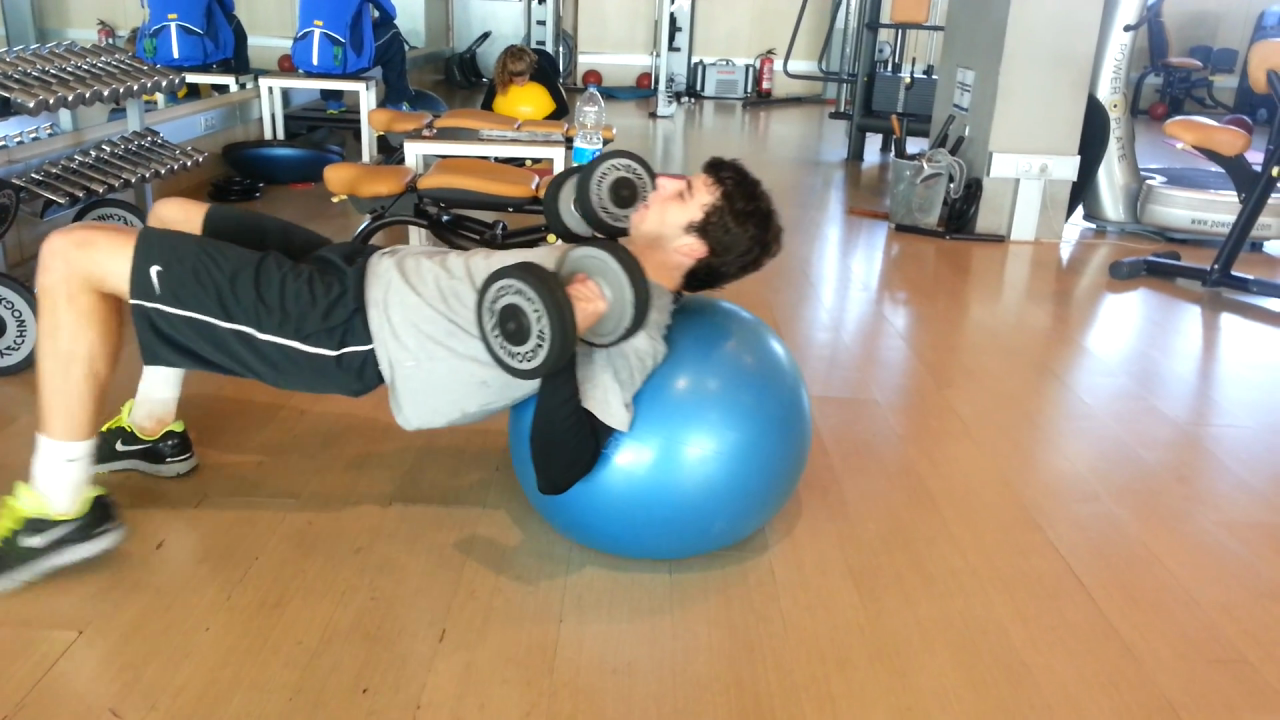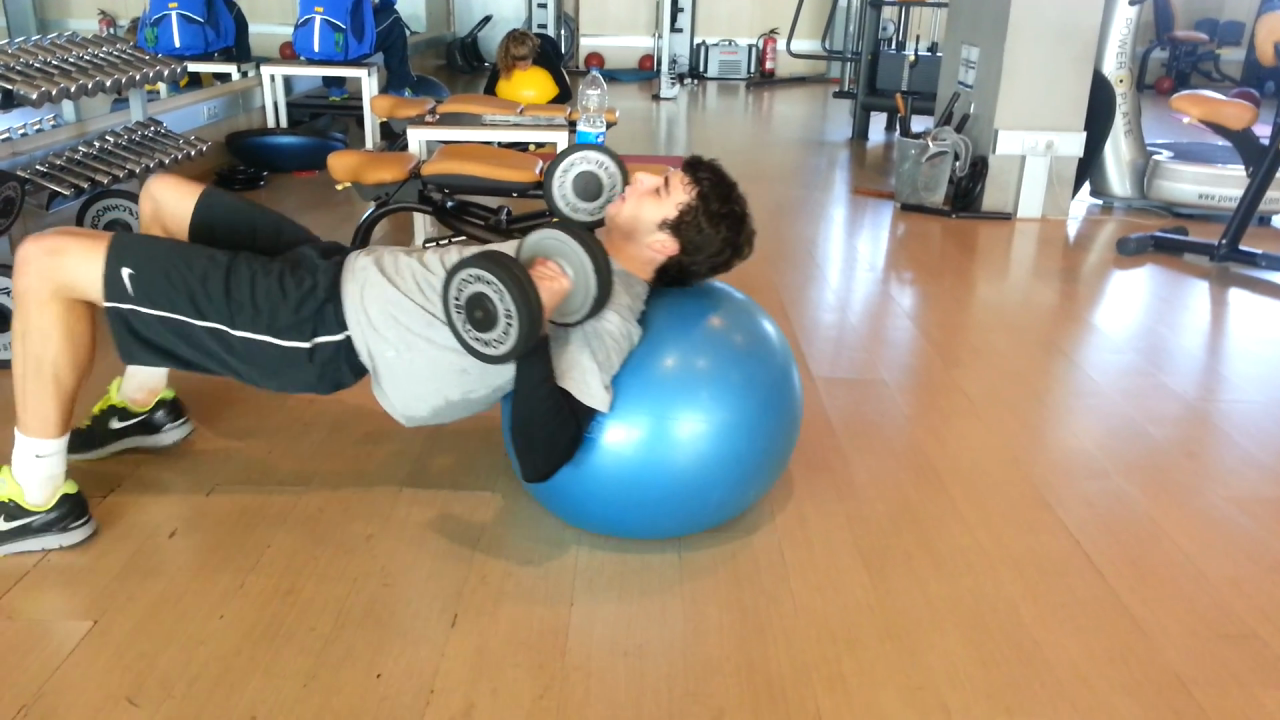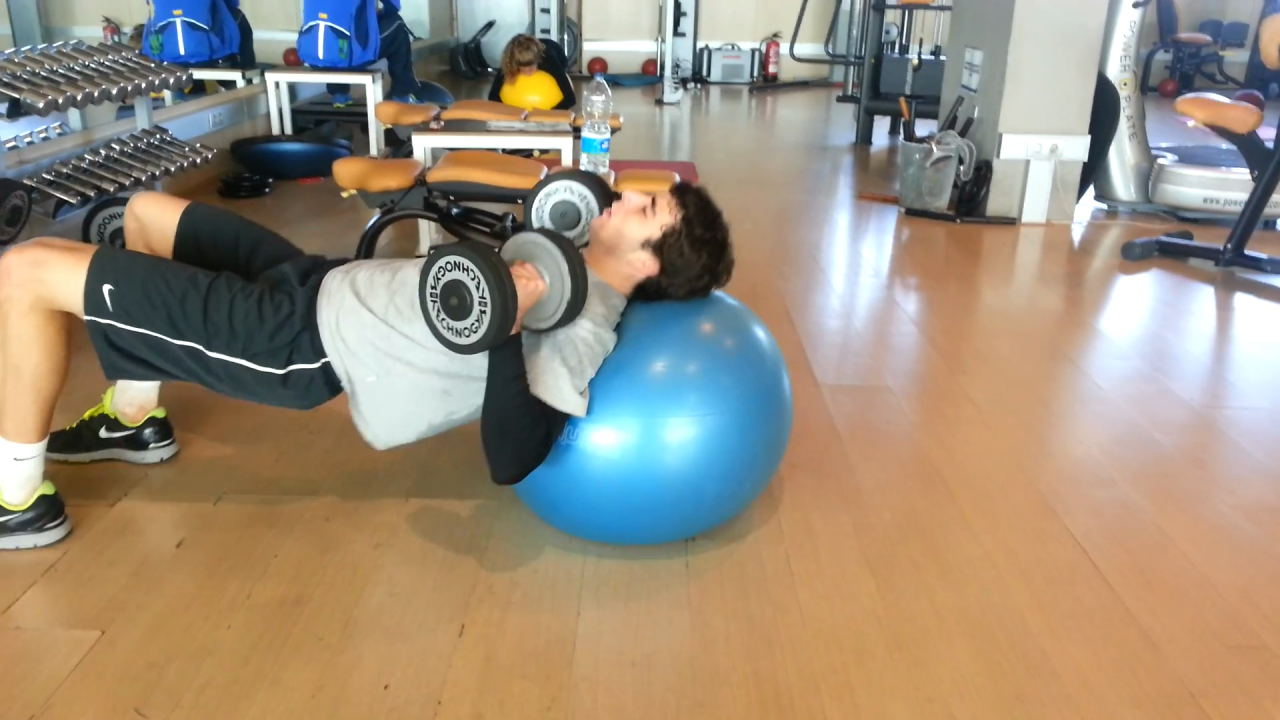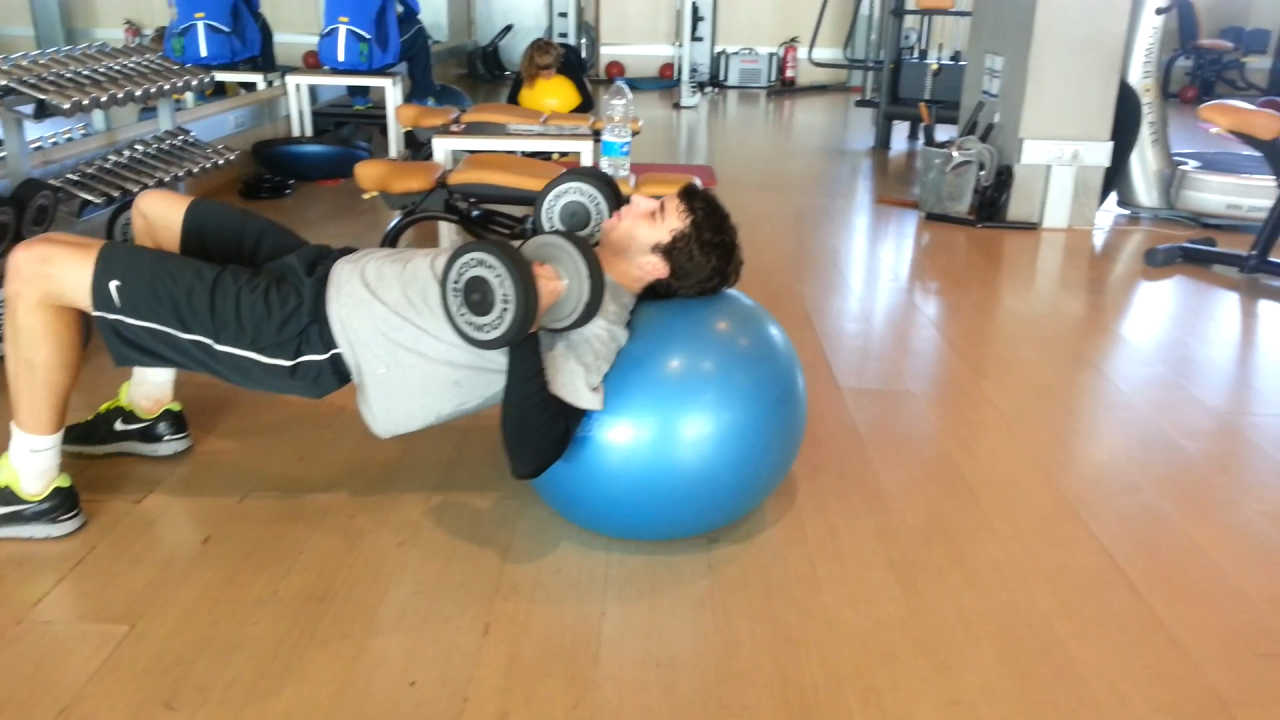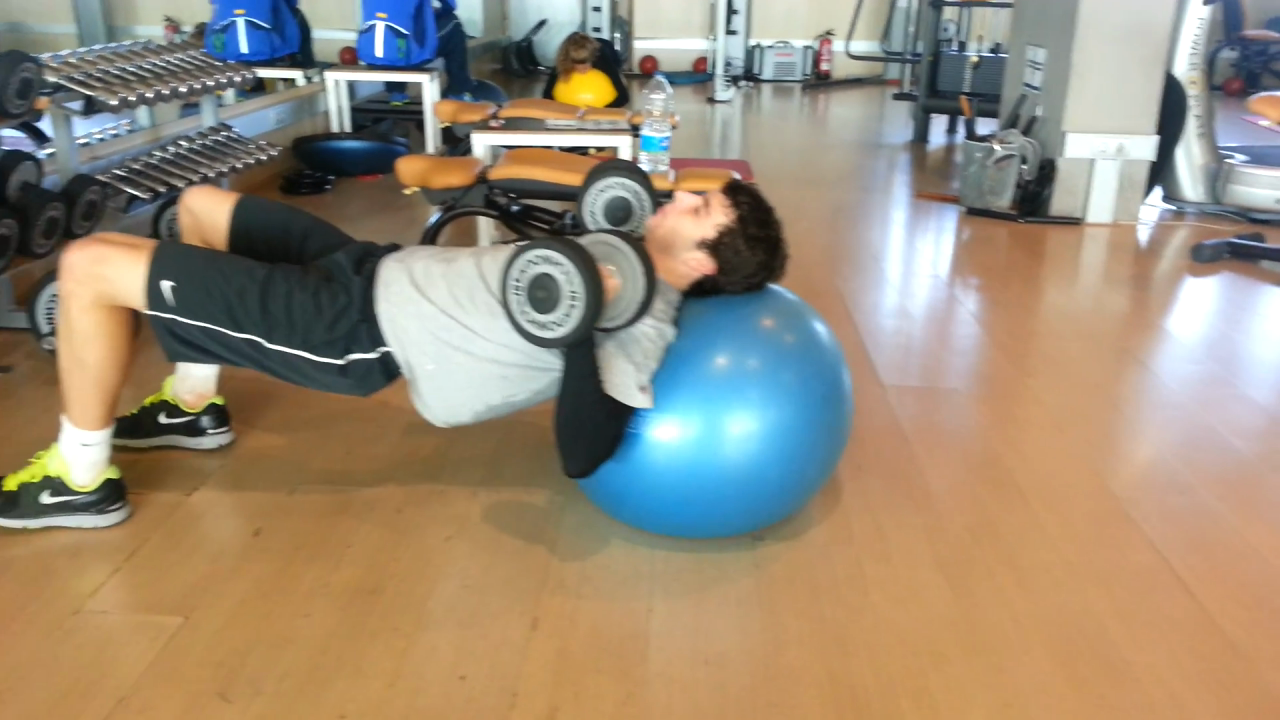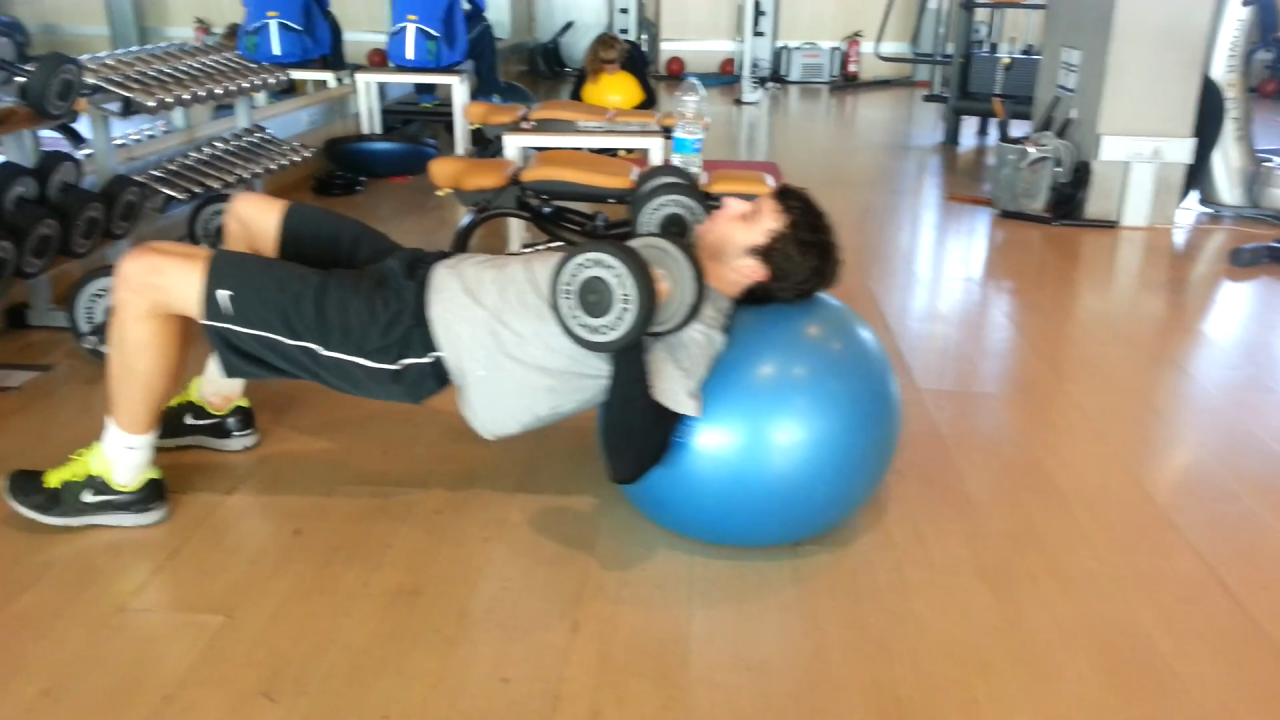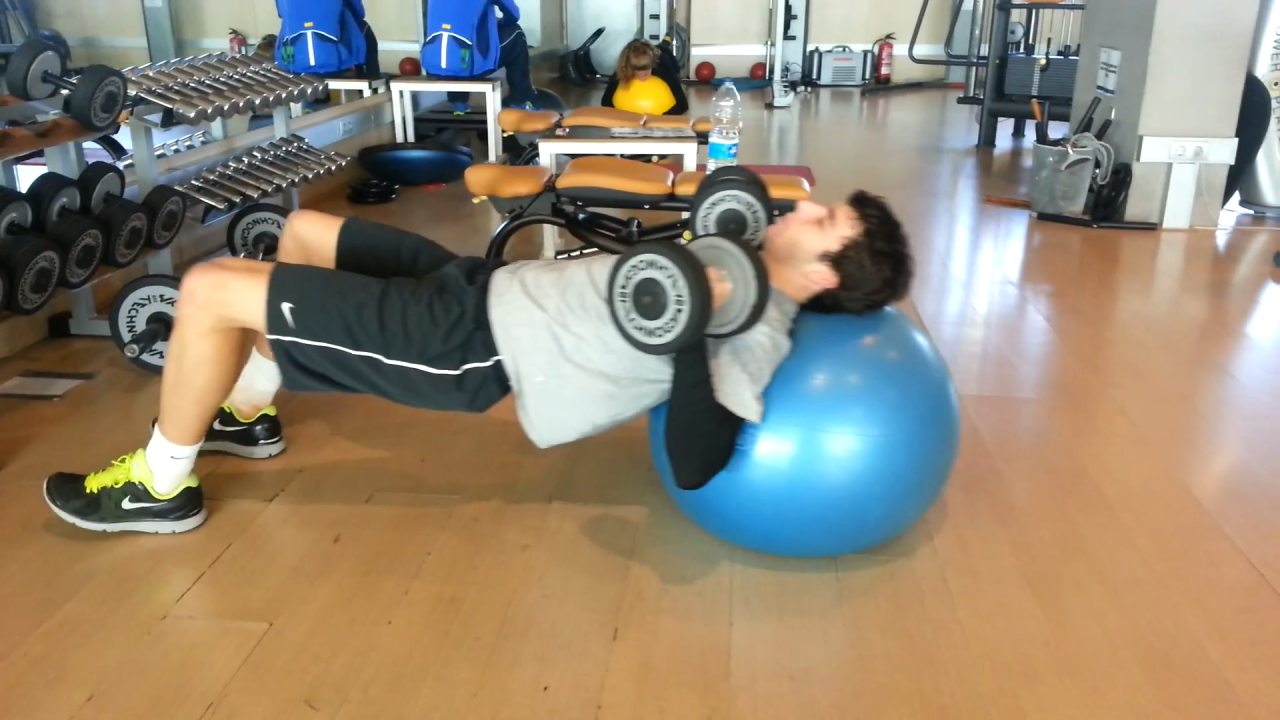
dt=0.2s
person 1, frame 1
left shoulder: (632, 337)
left elbow: (558, 468)
left hip: (352, 327)
right hip: (365, 273)
left knee: (72, 255)
right knee: (169, 219)
left ankle: (63, 503)
right ankle: (152, 430)
person 1, frame 2
left shoulder: (606, 320)
right shoulder: (597, 264)
left elbow: (540, 456)
left wrist: (531, 323)
left hip: (325, 323)
right hip: (343, 273)
right knee: (164, 195)
right ankle: (141, 406)
person 1, frame 3
left shoulder: (580, 331)
right shoulder: (577, 277)
left elbow: (512, 460)
left wrist: (508, 327)
left hip: (303, 336)
right hip: (323, 286)
right knee: (145, 211)
right ankle: (135, 418)
person 1, frame 4
left shoulder: (594, 329)
left elbow: (530, 454)
left wrist: (526, 325)
right wrist: (550, 264)
left hip: (313, 327)
right hip: (334, 275)
right knee: (155, 210)
right ankle: (150, 412)
person 1, frame 5
left shoulder: (642, 328)
left elbow: (582, 453)
left wrist: (581, 324)
right wrist: (596, 264)
left hip: (362, 325)
right hip: (382, 272)
left knee: (92, 266)
right knee: (202, 206)
left ankle: (81, 477)
right ankle: (193, 404)
person 1, frame 6
left shoulder: (692, 334)
left elbow: (630, 460)
left wrist: (631, 329)
left hip: (409, 333)
right hip: (430, 280)
left knee: (147, 274)
right knee: (249, 212)
left ankle: (121, 477)
right ankle: (218, 407)
person 1, frame 7
left shoulder: (757, 337)
left elbow: (695, 462)
left wrist: (694, 330)
right wrist: (707, 262)
left hip: (472, 339)
right hip: (491, 287)
left knee: (213, 289)
right knee: (302, 232)
left ankle: (160, 483)
right ankle: (246, 413)
